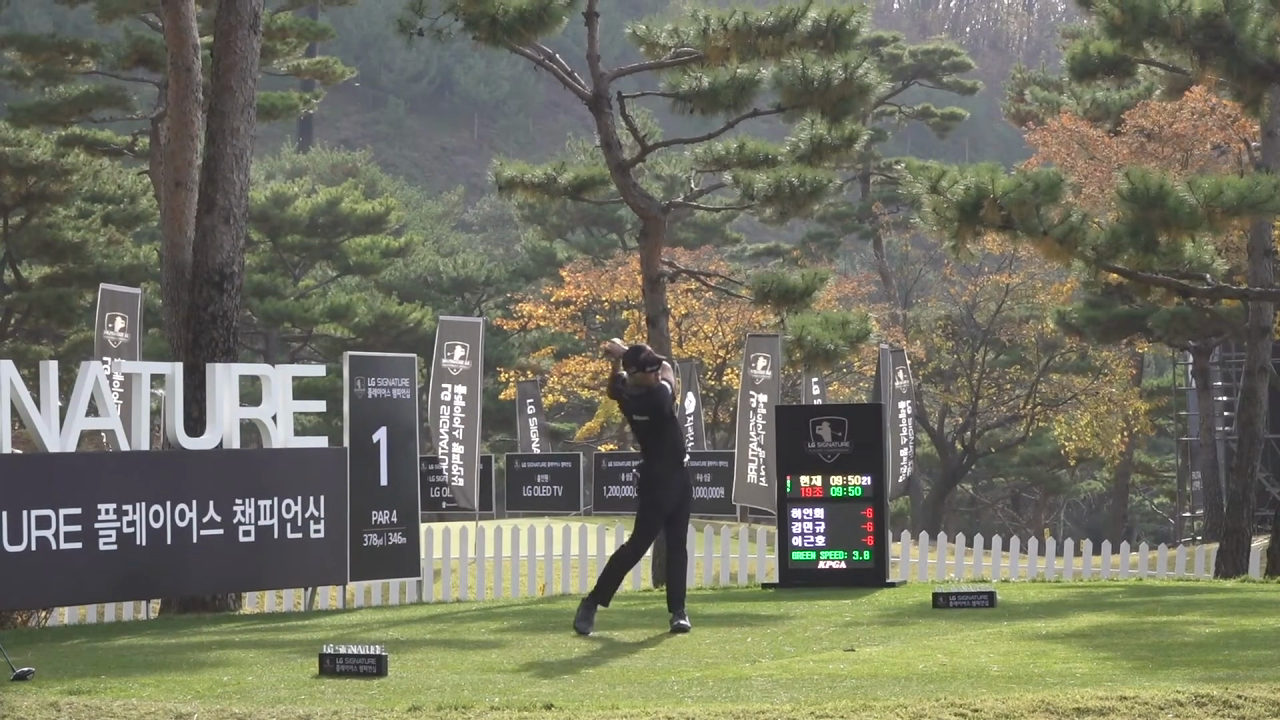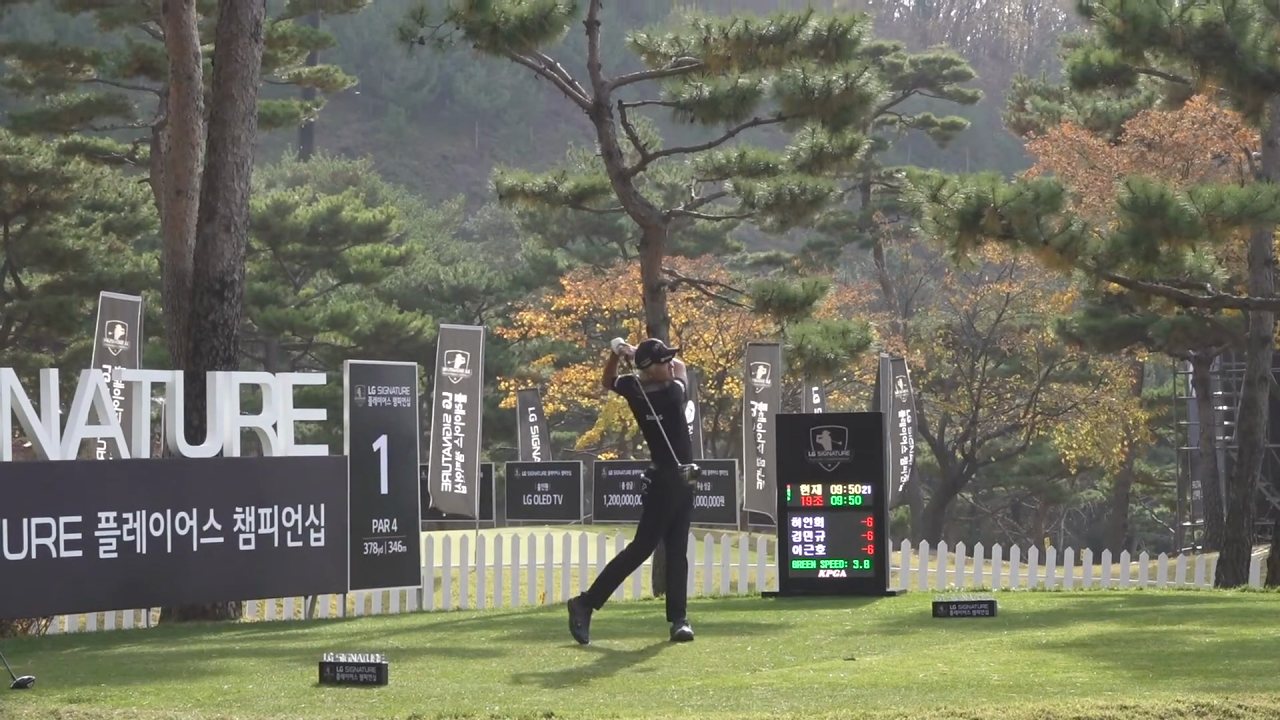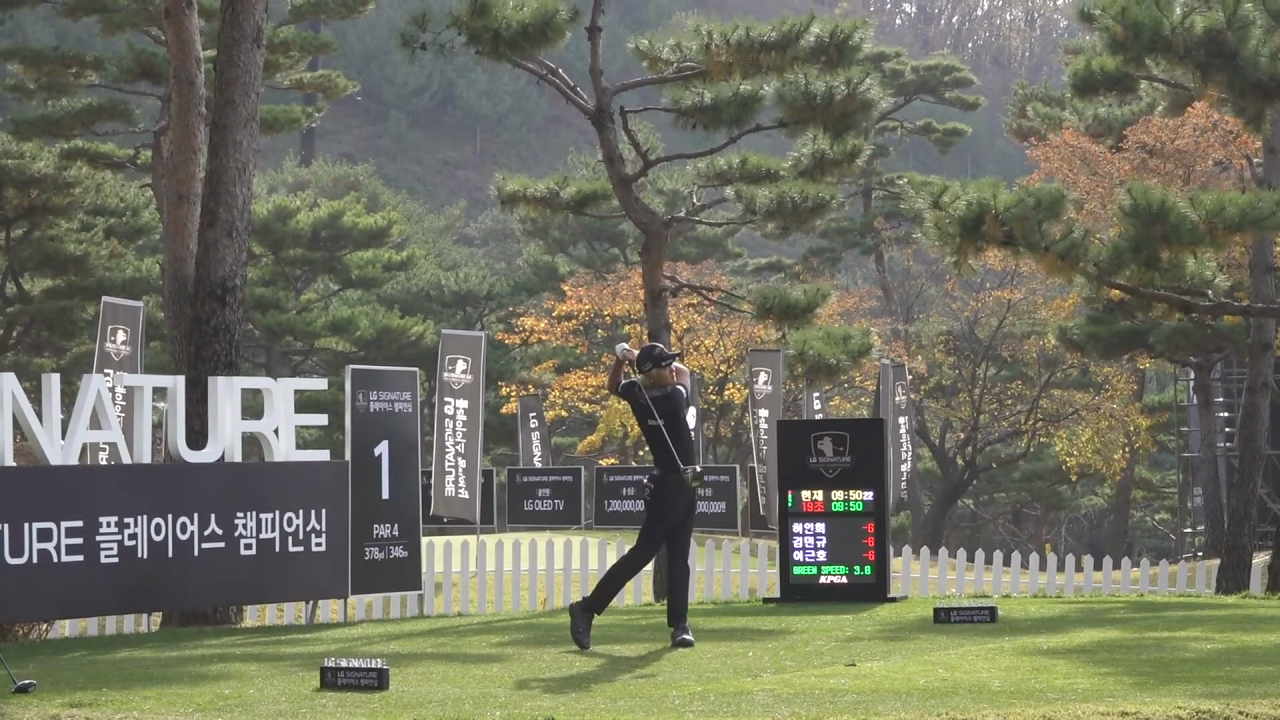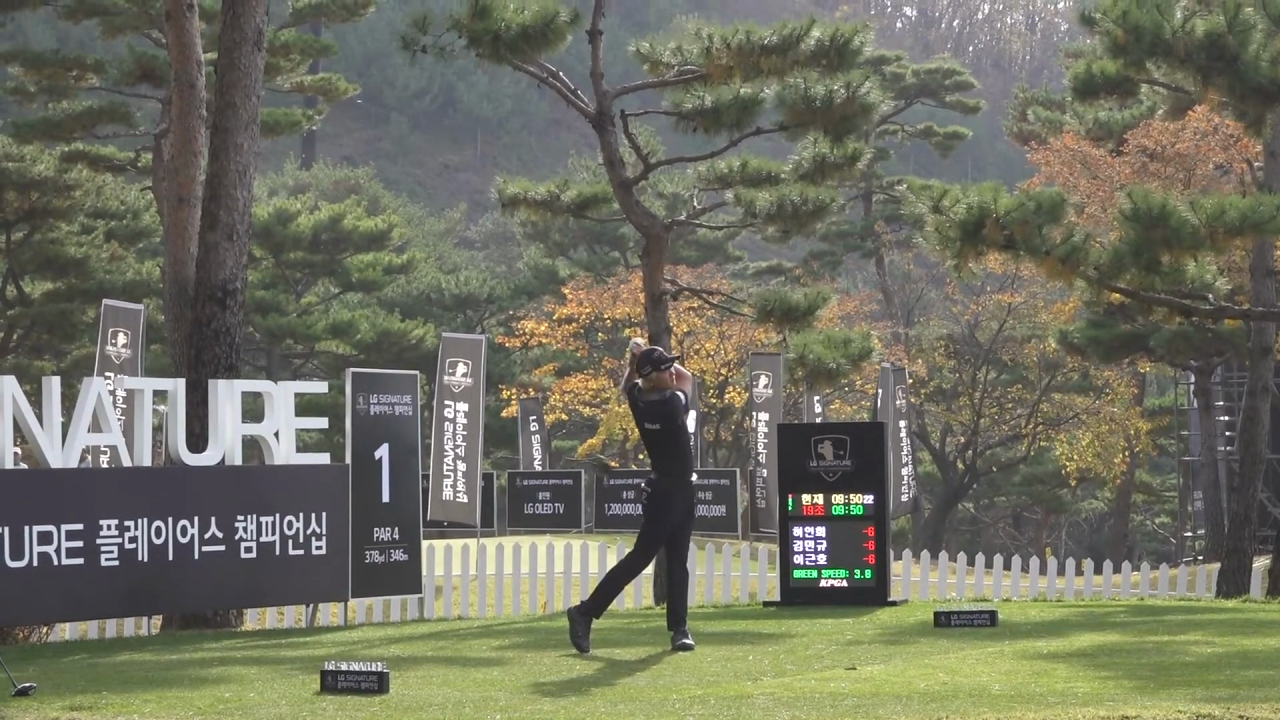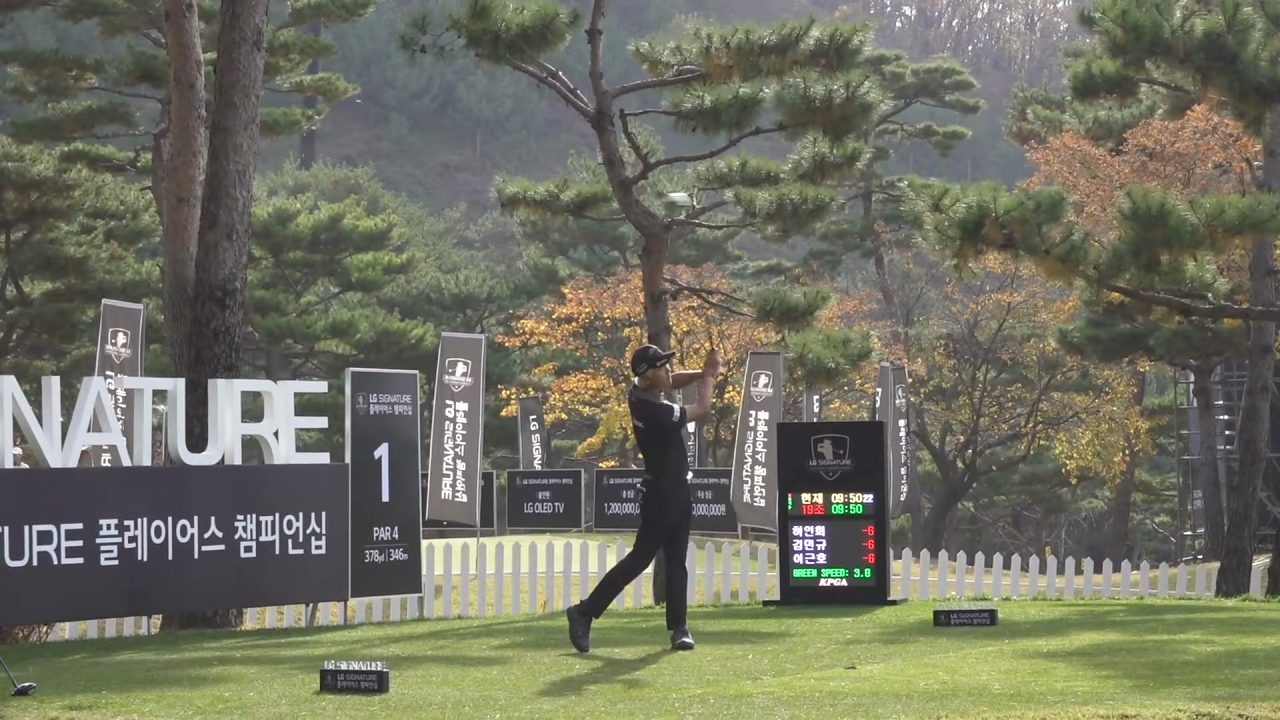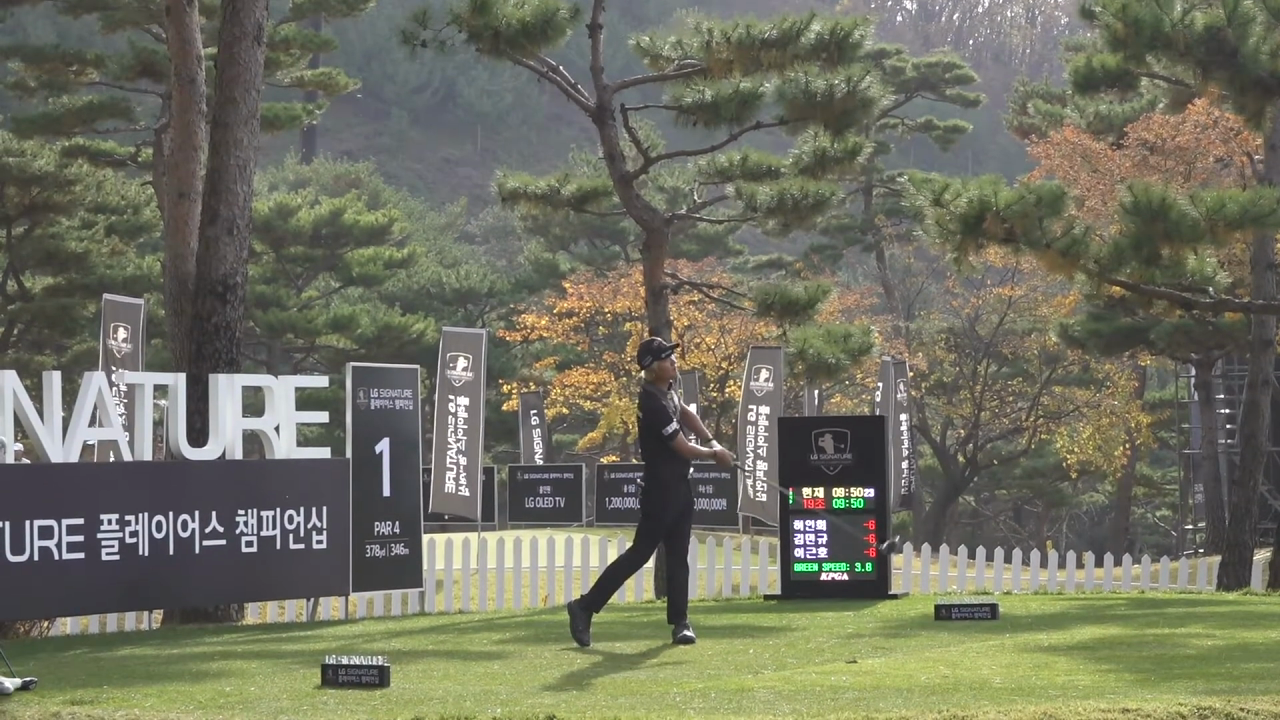
dt=0.4s
person 1, frame 1
left shoulder: (621, 386)
right shoulder: (655, 394)
right elbow: (668, 371)
left wrist: (620, 354)
right wrist: (624, 352)
left hip: (677, 472)
right hip: (658, 477)
left knee: (677, 544)
right knee: (638, 544)
left ankle: (678, 610)
right ankle: (592, 602)
person 1, frame 2
left shoulder: (633, 387)
right shoulder: (671, 393)
left elbow: (607, 381)
right elbow: (683, 368)
left wrist: (616, 354)
right wrist: (637, 354)
left hip: (677, 480)
right hip: (665, 481)
left knee: (677, 552)
right knee: (641, 548)
left ankle: (678, 619)
right ankle: (585, 602)
person 1, frame 3
left shoulder: (636, 393)
right shoulder: (673, 399)
left elbow: (612, 385)
right elbow: (685, 373)
left wrist: (622, 359)
right wrist: (641, 359)
left hip: (680, 485)
right hip: (669, 486)
left knee: (679, 557)
right knee: (642, 552)
left ankle: (679, 624)
right ankle: (587, 607)
person 1, frame 4
left shoulder: (637, 396)
right shoulder: (670, 404)
left elbow: (628, 381)
right elbow: (688, 378)
left wrist: (637, 358)
right wrist: (645, 357)
left hip: (680, 489)
right hip: (667, 492)
left knee: (678, 562)
right knee: (640, 557)
left ankle: (678, 628)
right ankle: (585, 612)
person 1, frame 5
left shoulder: (640, 391)
right shoulder: (654, 409)
left elbow: (675, 380)
right elbow: (700, 410)
left wrist: (702, 371)
right wrist: (708, 375)
left hip: (675, 489)
right hip: (663, 492)
left knee: (676, 560)
right knee: (640, 557)
left ankle: (678, 627)
right ankle: (585, 611)
person 1, frame 6
left shoulder: (665, 387)
right shoulder: (654, 404)
left elbow: (685, 414)
right elbow: (684, 448)
left wrist: (711, 441)
right wrist: (714, 453)
left hip: (679, 484)
right hip: (662, 487)
left knee: (678, 555)
right knee: (640, 553)
left ankle: (679, 621)
right ankle: (585, 606)
